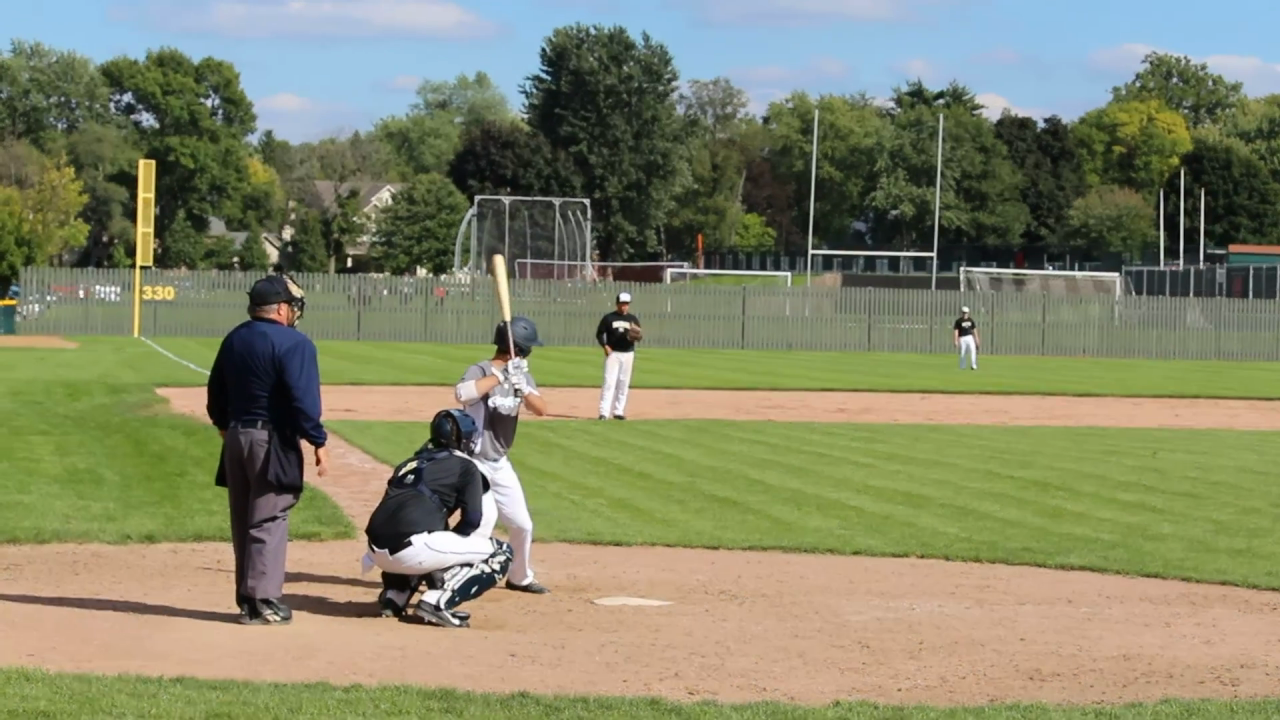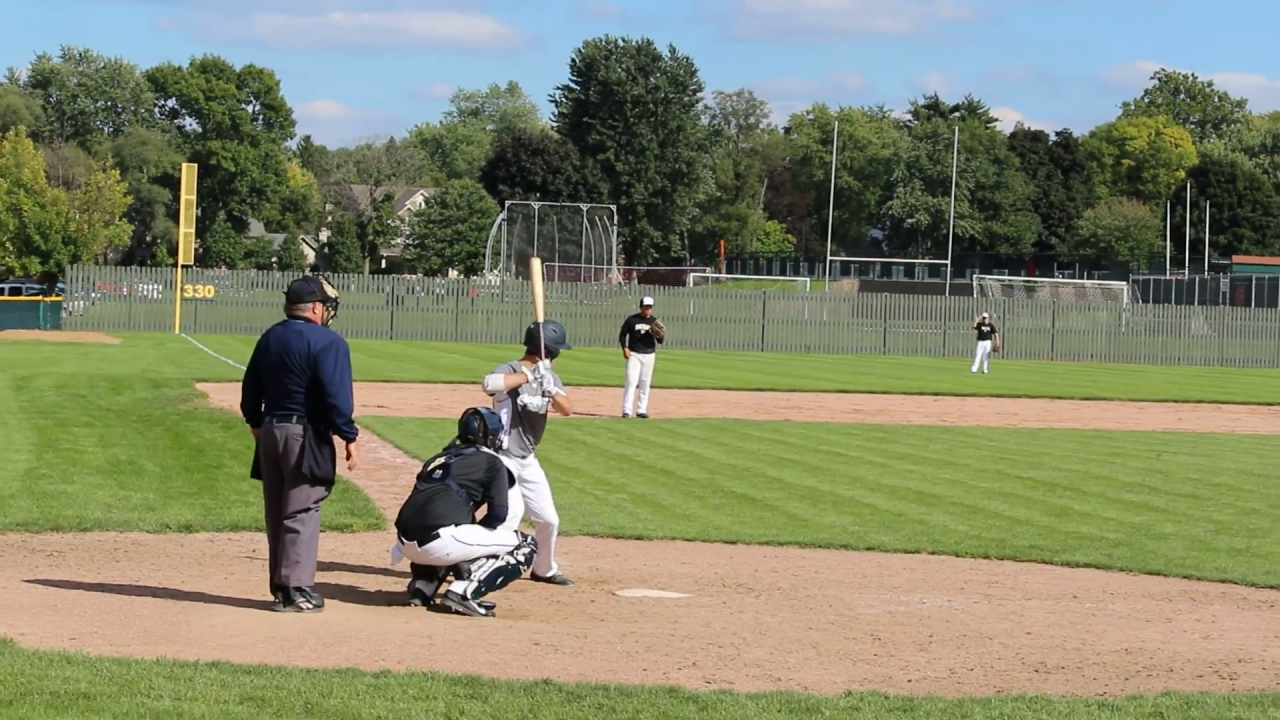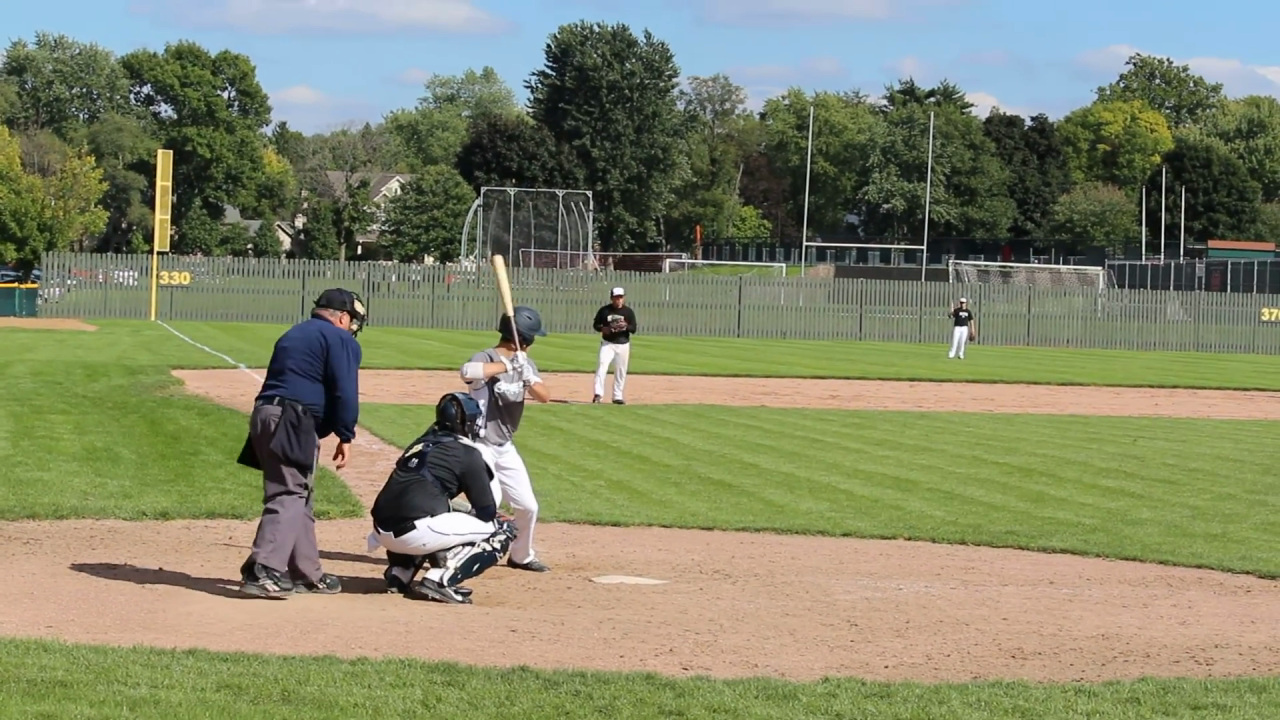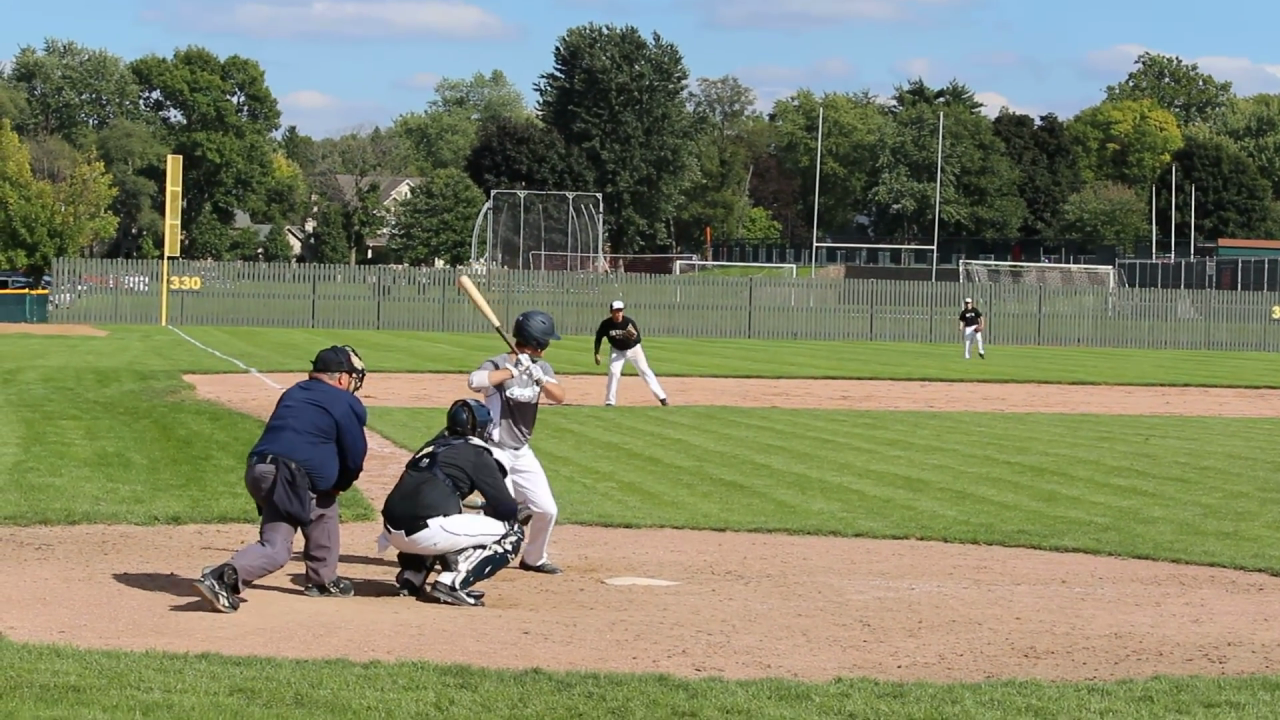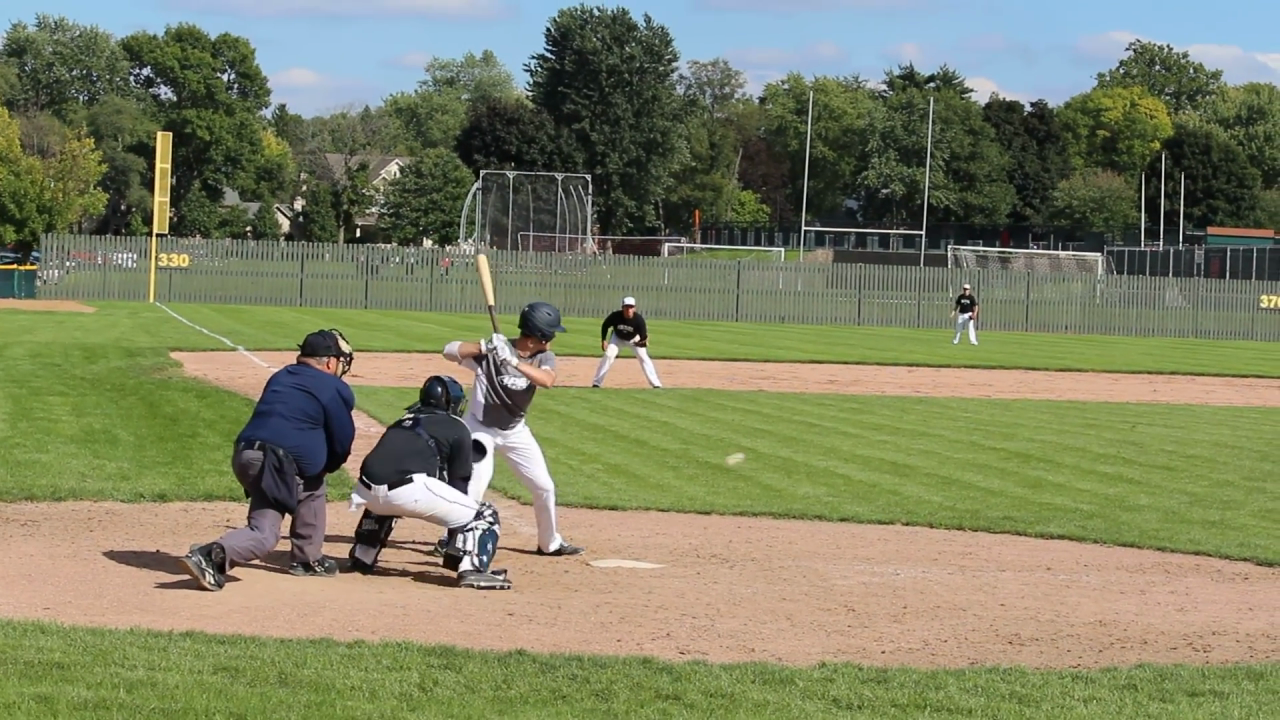
dt=1s
person 1, frame 1
left shoulder: (233, 339)
right shoulder: (294, 343)
left elbow: (215, 391)
right elbow: (303, 398)
left wrist: (225, 427)
right wrist: (318, 442)
left hip: (236, 438)
right hip: (273, 441)
left knee: (243, 521)
right knee: (269, 521)
left ankle: (248, 598)
right ankle: (263, 602)
person 1, frame 2
left shoulder: (269, 338)
right shoulder: (328, 342)
left elbow: (250, 386)
right elbow: (337, 395)
left wrist: (256, 422)
right wrist: (349, 437)
left hip: (271, 433)
right hip: (306, 436)
left knee: (277, 513)
right knee: (302, 513)
left ankle: (282, 585)
right ankle: (295, 590)
person 1, frame 3
left shoulder: (292, 335)
right shoulder: (340, 340)
right elbow: (344, 394)
right wrist: (346, 437)
left hip: (264, 417)
right hip: (293, 422)
left knee: (297, 497)
right knee: (288, 497)
left ankle: (308, 575)
right ankle: (261, 572)
person 1, frame 4
left shoulder: (293, 393)
right shoulder: (347, 404)
right elbow: (354, 458)
left wrist: (330, 486)
right wrist: (339, 485)
left hip: (259, 470)
right hip: (287, 479)
left knee: (324, 506)
right knee: (276, 548)
left ankle: (323, 580)
right ankle: (222, 578)
person 1, frame 5
left shoulder: (280, 377)
right shoulder: (335, 389)
right elbow: (342, 443)
left wrist: (317, 468)
right wrist: (325, 467)
left hip: (245, 455)
right hip: (275, 465)
left knee: (312, 486)
right knee: (264, 535)
left ankle: (308, 559)
right ankle: (209, 556)
person 2, frame 1
left shoulder: (522, 375)
right shoulder: (481, 371)
left elbow: (541, 409)
right elbow: (462, 394)
left wrist: (524, 390)
right wrist: (501, 376)
left hip: (500, 463)
right hip: (473, 462)
left knee: (522, 524)
right knee: (482, 522)
left ankle: (520, 578)
person 2, frame 2
left shoulder: (549, 375)
right shoulder: (511, 370)
left elbow: (567, 410)
right elbow: (489, 384)
left wrist: (551, 390)
right wrist: (530, 375)
left hip: (528, 460)
right hip: (502, 458)
left knee: (549, 519)
right knee: (509, 516)
left ankle: (544, 569)
person 2, frame 3
left shoulder: (526, 363)
right shoulder: (486, 358)
left elbow: (544, 397)
right elbow: (466, 372)
left wrist: (529, 380)
right wrist: (508, 364)
left hip: (505, 447)
right hip: (479, 446)
left knee: (527, 505)
left ankle: (521, 556)
person 2, frame 4
left shoulder: (537, 366)
right shoulder: (496, 365)
left elbow: (559, 397)
right elbow: (474, 382)
left wrist: (542, 379)
right wrist: (515, 370)
left hip: (522, 452)
right hip: (495, 451)
left knee: (547, 509)
left ankle: (533, 558)
person 2, frame 5
left shoulder: (545, 358)
right shoulder: (495, 348)
left elbow: (547, 380)
right elbow: (450, 350)
left wrist: (512, 362)
right wrist: (484, 346)
left hip: (515, 430)
right hip: (481, 426)
left knee: (544, 485)
right knee: (478, 478)
left ankle: (550, 543)
person 3, frame 1
left shoulder: (410, 463)
right shoulder: (465, 466)
right elbow: (472, 519)
right wrist: (451, 540)
left hip: (379, 550)
right hip: (410, 548)
right knee: (501, 553)
left ankle: (393, 596)
right ankle: (437, 603)
person 3, frame 2
left shoulder: (439, 458)
right shoulder: (491, 462)
right elbow: (498, 513)
right wrist: (476, 532)
left hip: (407, 542)
right hip: (438, 541)
right knee: (524, 546)
left ankle: (422, 586)
right ankle: (463, 592)
person 3, frame 3
left shoulder: (421, 443)
right shoulder: (467, 452)
right elbow: (487, 512)
left hip: (384, 530)
right hip: (414, 532)
right knee: (501, 533)
left ankle: (399, 573)
right ankle: (440, 580)
person 3, frame 4
left shoulder: (431, 447)
right shoulder: (477, 453)
right elbow: (508, 510)
right wrist: (515, 516)
left hip: (395, 531)
right hip: (425, 532)
right knee: (512, 535)
left ankle: (411, 578)
right ankle: (450, 585)
person 3, frame 5
left shoulder: (406, 418)
right shoulder: (457, 429)
right elbow: (458, 484)
left hip: (370, 487)
right hip: (409, 487)
right knee: (484, 517)
left ankle: (362, 559)
right ankle: (471, 569)
